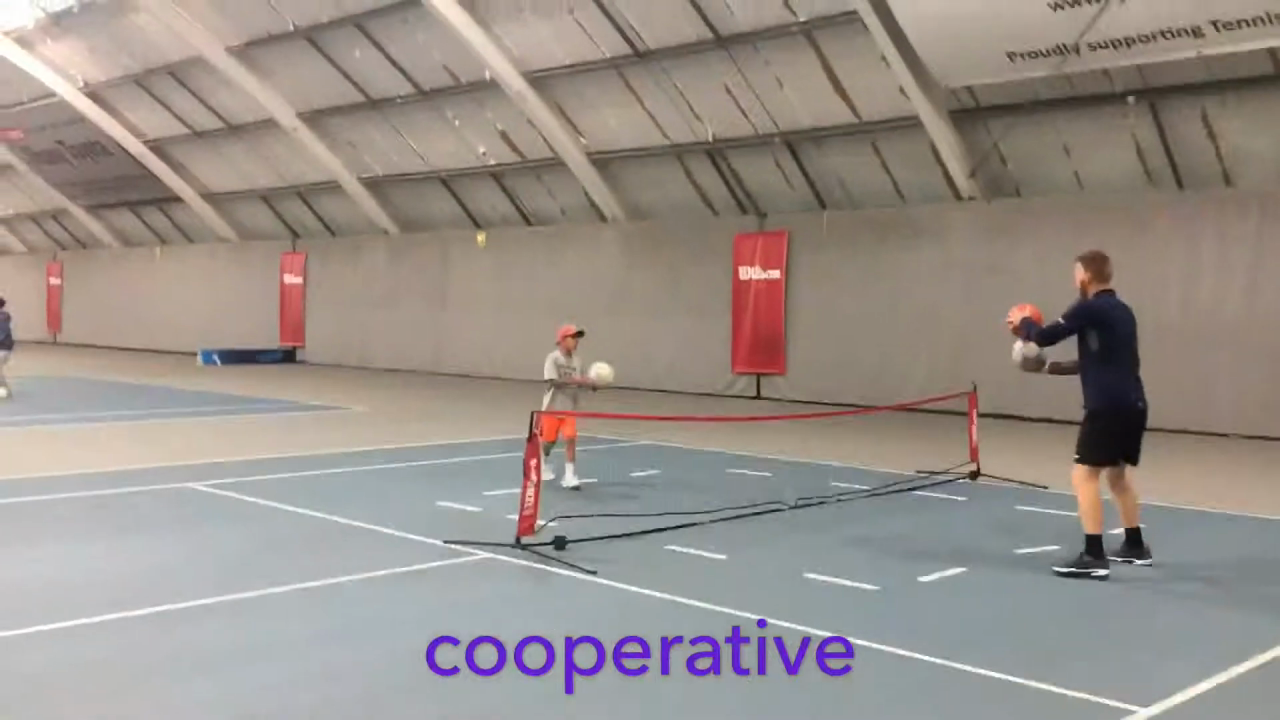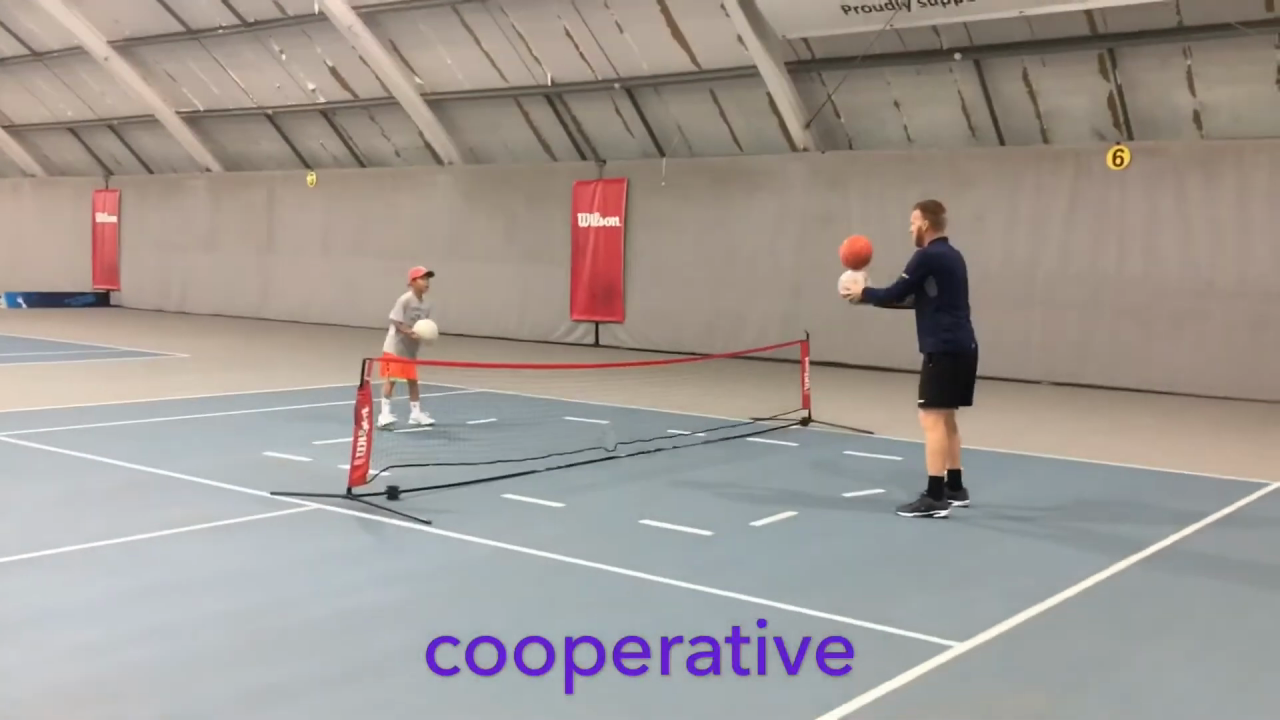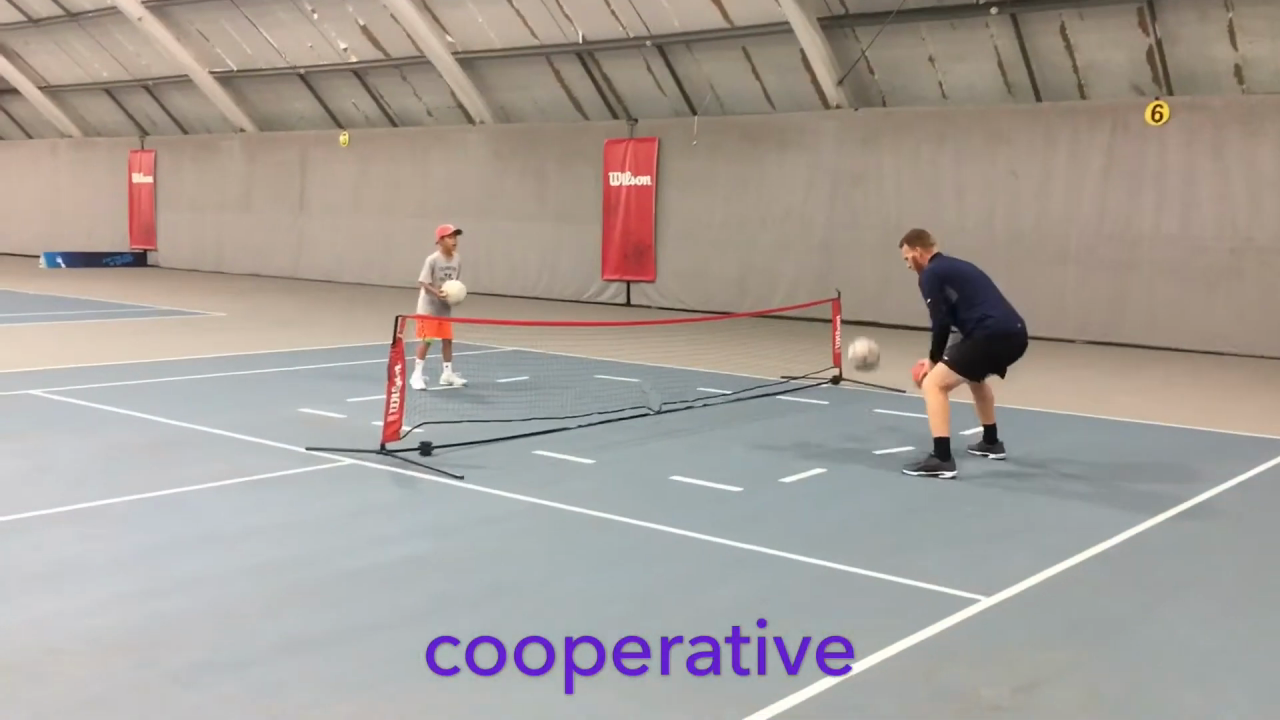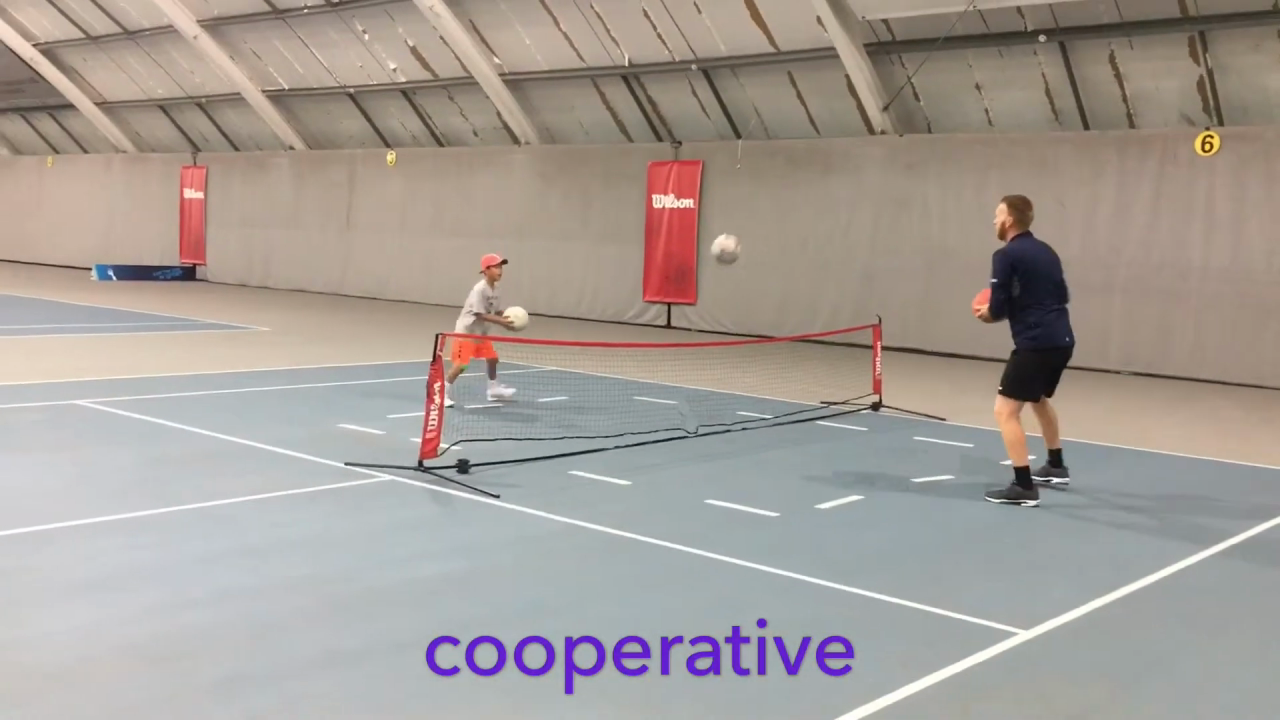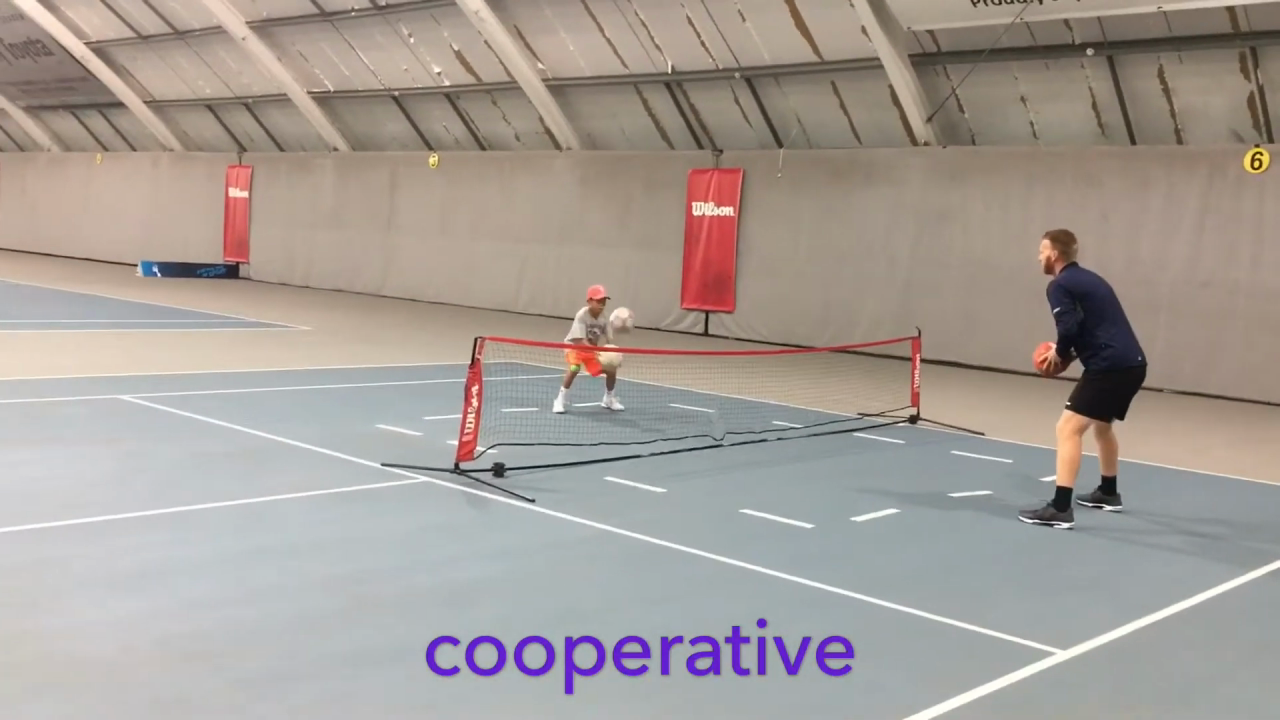
dt=1s
person 1, frame 1
left shoulder: (1089, 309)
right shoulder: (1120, 310)
left elbow: (1045, 337)
left wrist: (1022, 322)
right wrist: (1050, 367)
left hip: (1107, 407)
right hip: (1131, 404)
left knee: (1084, 476)
right knee: (1117, 474)
left ankle: (1093, 556)
right ankle: (1135, 546)
person 1, frame 2
left shoulder: (929, 256)
right shoulder: (950, 256)
left elbow: (896, 293)
right elbow: (918, 298)
left wrist: (864, 293)
right wrist: (871, 295)
left hip: (944, 349)
right hip: (961, 347)
left knee: (932, 420)
right knee: (946, 419)
left ankle: (935, 497)
right ankle: (955, 488)
person 1, frame 3
left shoulder: (931, 274)
right shoulder: (956, 267)
left elbow: (941, 323)
left wrist: (934, 359)
right wrist: (943, 358)
left hip: (994, 336)
right hip: (1015, 334)
left knee: (933, 384)
right knee: (973, 375)
left ankle: (942, 458)
right ankle: (991, 442)
person 1, frame 4
left shoulder: (1006, 255)
right shoulder: (1046, 251)
left elbow: (999, 304)
left wrist: (990, 312)
left hip: (1035, 345)
right hip: (1061, 341)
left knee: (1005, 411)
right knee: (1040, 401)
left ankle: (1024, 486)
right ankle: (1056, 464)
person 1, frame 5
left shoulder: (1060, 285)
right shoulder: (1089, 279)
left elbow: (1069, 329)
left wrist: (1059, 354)
right wrist: (1069, 353)
left hip: (1110, 367)
right hip: (1132, 363)
left knee: (1068, 429)
right knee: (1102, 425)
left ankle: (1060, 509)
right ankle: (1108, 493)
